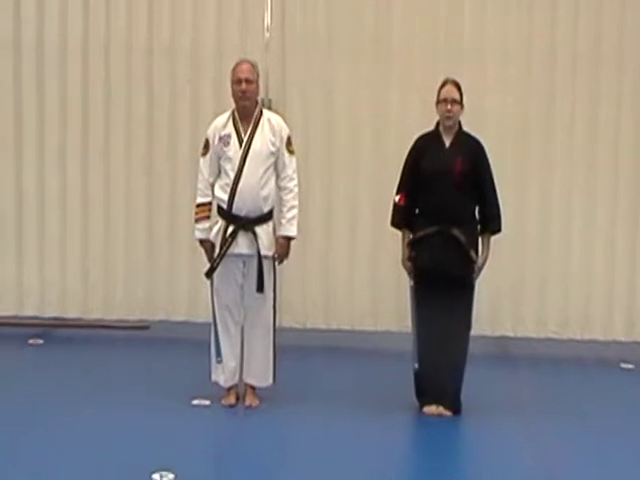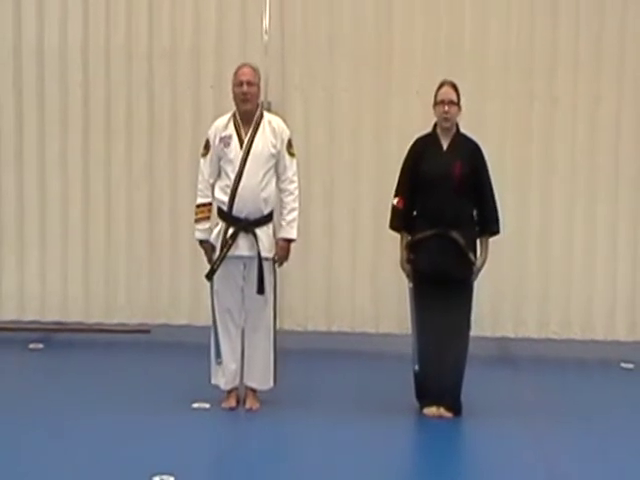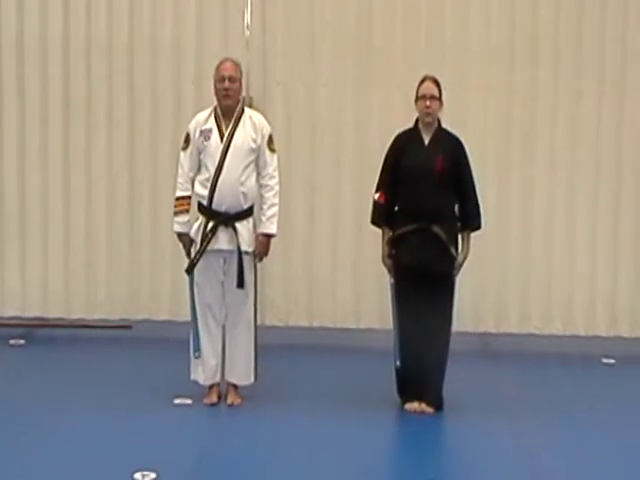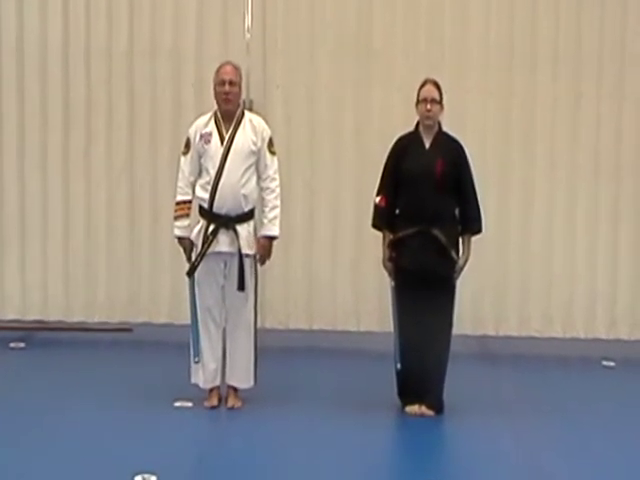
dt=1s
person 1, frame 1
left shoulder: (277, 127)
right shoulder: (218, 128)
left elbow: (288, 183)
right elbow: (205, 183)
left wrist: (286, 232)
right wrist: (204, 232)
left hip: (263, 232)
right hip: (226, 232)
left knee: (259, 311)
right knee: (226, 309)
left ankle: (253, 384)
right ankle: (229, 383)
person 1, frame 2
left shoulder: (277, 129)
right shoulder: (218, 130)
left elbow: (289, 185)
right elbow: (205, 185)
left wrist: (286, 235)
right wrist: (203, 233)
left hip: (262, 235)
right hip: (226, 234)
left knee: (259, 314)
right knee: (226, 312)
left ankle: (253, 387)
right ankle: (230, 386)
person 1, frame 3
left shoulder: (257, 124)
right shoulder: (199, 124)
left elbow: (269, 181)
right elbow: (184, 178)
left wrist: (266, 230)
right wrist: (182, 227)
left hip: (242, 229)
right hip: (206, 228)
left knee: (240, 308)
right knee: (207, 307)
left ankle: (234, 383)
right ankle: (211, 382)
person 1, frame 4
left shoulder: (257, 128)
right shoulder: (199, 129)
left elbow: (270, 183)
right elbow: (185, 183)
left wrist: (268, 232)
right wrist: (182, 230)
left hip: (243, 232)
right hip: (207, 231)
left knee: (240, 312)
right knee: (208, 310)
left ankle: (235, 386)
right ankle: (211, 385)
person 2, frame 1
left shoulder: (473, 148)
right shoulder: (422, 146)
left elbow: (487, 199)
right elbow: (406, 196)
left wrist: (485, 246)
right wrist: (405, 243)
left hip: (461, 243)
right hip: (427, 242)
left knee: (456, 322)
right knee: (427, 319)
left ankle: (449, 396)
right ankle: (429, 394)
person 2, frame 2
left shoulder: (471, 150)
right shoulder: (420, 148)
left elbow: (484, 200)
right elbow: (404, 198)
left wrist: (483, 247)
right wrist: (404, 245)
left hip: (460, 245)
right hip: (425, 244)
left knee: (456, 323)
right knee: (427, 322)
left ankle: (449, 398)
right ankle: (429, 396)
person 2, frame 3
left shoulder: (452, 146)
right shoulder: (402, 143)
left elbow: (466, 195)
right elbow: (386, 192)
left wrist: (465, 241)
right wrist: (385, 240)
left hip: (442, 240)
right hip: (407, 239)
left knee: (437, 318)
right knee: (408, 317)
left ankle: (431, 394)
right ankle: (411, 391)
person 2, frame 4
left shoulder: (453, 149)
right shoulder: (402, 147)
left elbow: (467, 198)
right elbow: (387, 196)
left wrist: (466, 246)
right wrist: (386, 243)
left hip: (442, 244)
right hip: (407, 242)
left knee: (437, 322)
right knee: (409, 320)
left ankle: (431, 397)
right ankle: (411, 394)
